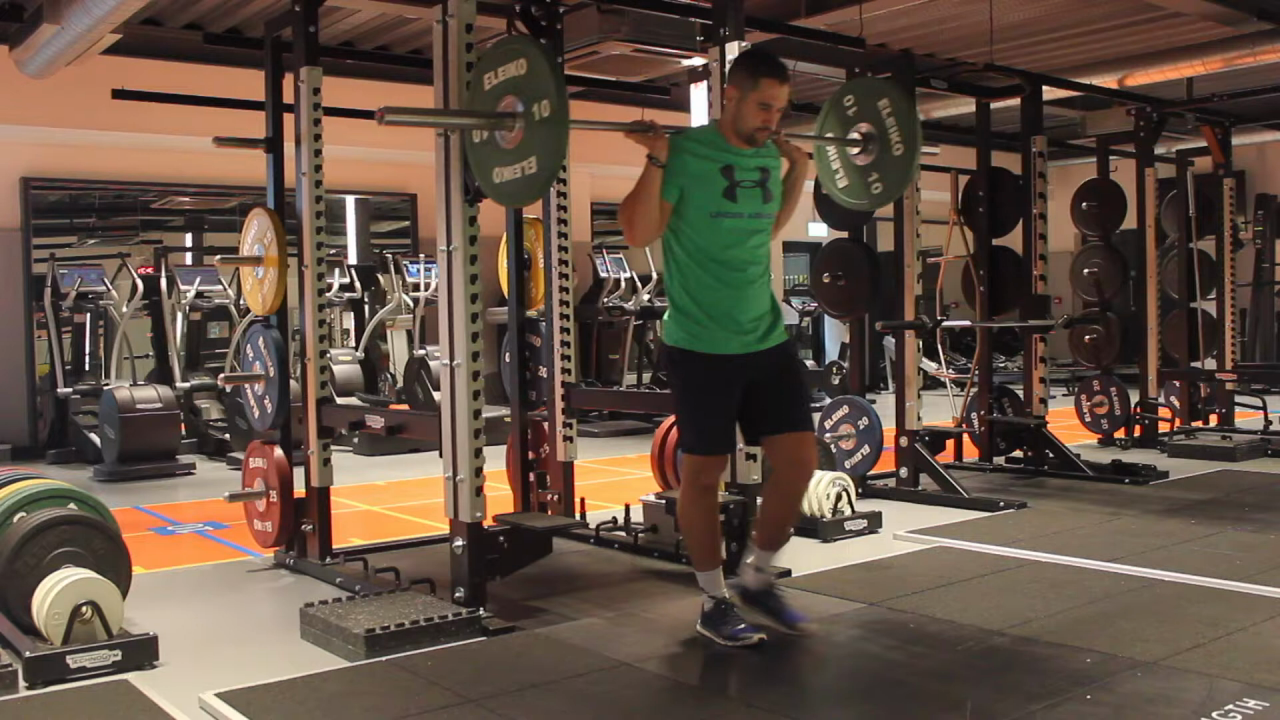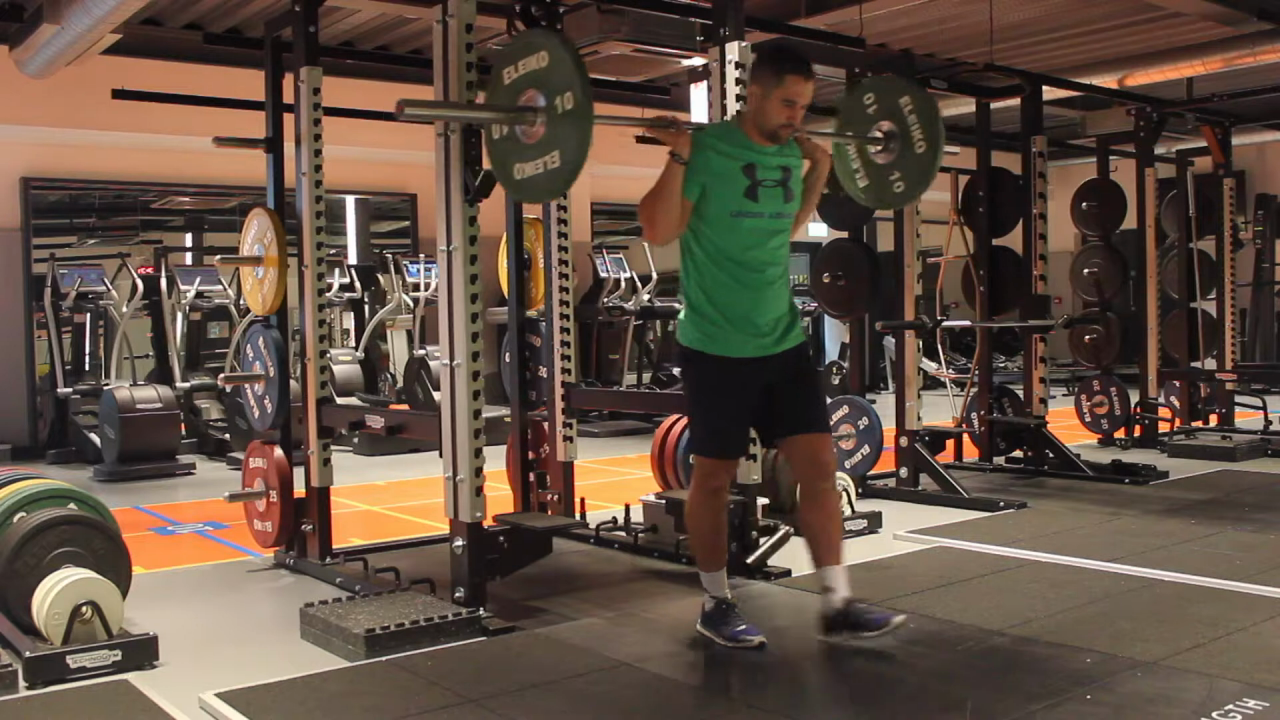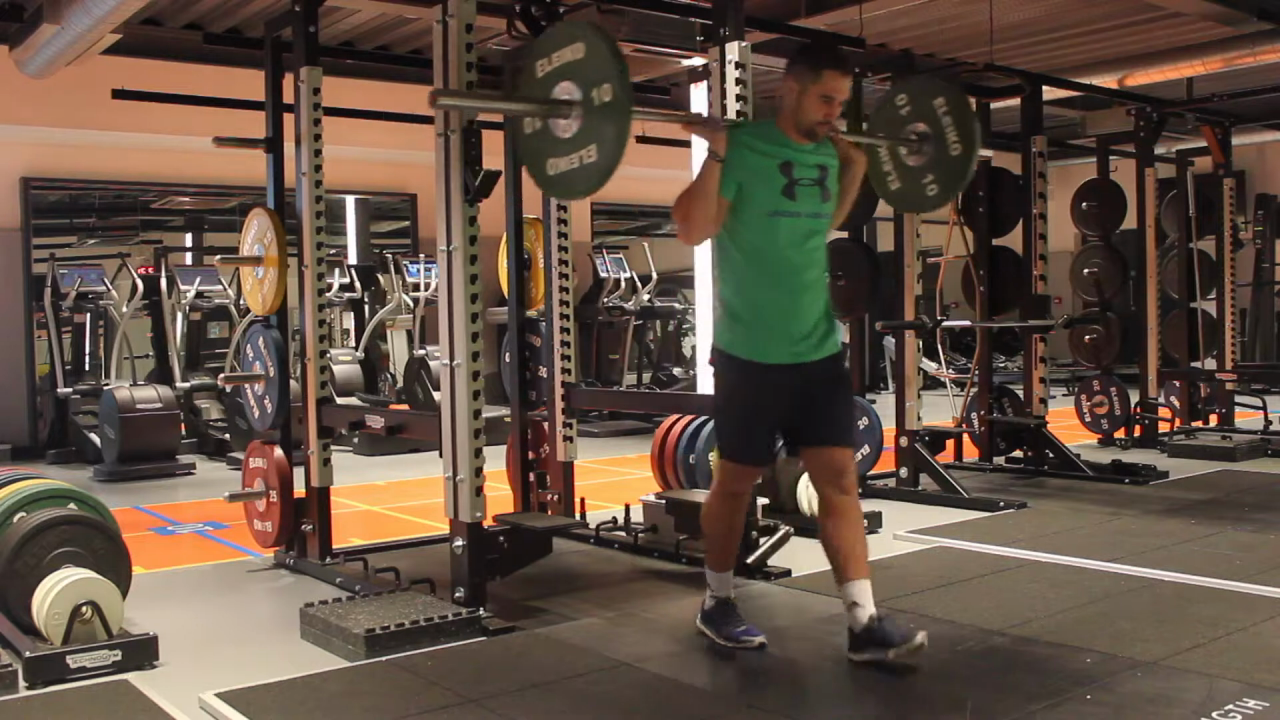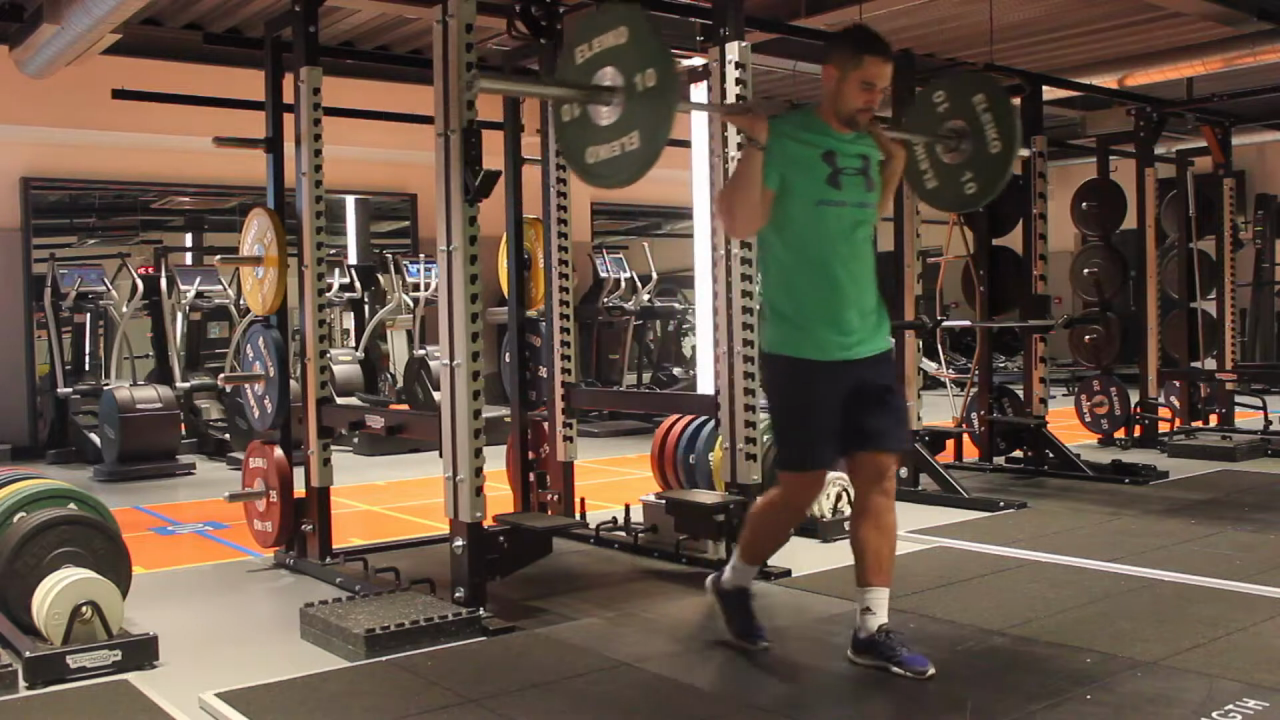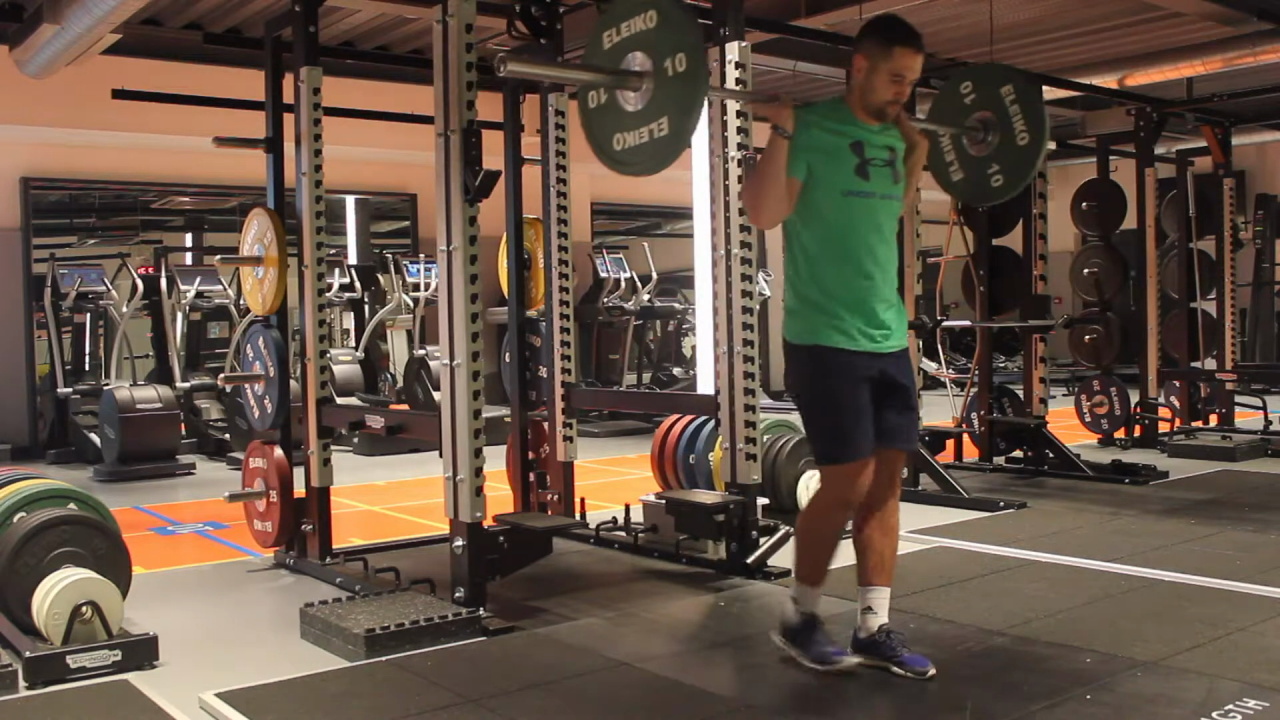
dt=0.2s
person 1, frame 1
left shoulder: (768, 157)
right shoulder: (688, 151)
right elbow: (638, 232)
left wrist: (799, 169)
right wrist: (657, 160)
left hip: (766, 339)
right hip: (700, 346)
left knee: (798, 460)
right knee: (705, 473)
left ankle: (755, 578)
right ankle: (714, 601)
person 1, frame 2
left shoulder: (790, 155)
right shoulder: (709, 149)
right elbow: (658, 230)
left wrist: (820, 167)
right wrist: (679, 157)
left hip: (784, 342)
right hip: (717, 348)
left knee: (818, 464)
right knee: (715, 477)
left ankle: (838, 604)
right ankle: (717, 602)
person 1, frame 3
left shoulder: (826, 154)
right shoulder: (744, 147)
right elbow: (694, 229)
left wrist: (853, 168)
right wrist: (715, 153)
left hip: (818, 348)
right hip: (751, 353)
left knee: (840, 477)
right knee: (737, 481)
left ankle: (865, 623)
right ankle: (717, 603)
person 1, frame 4
left shoulder: (866, 146)
right shoulder: (786, 138)
right elbow: (738, 224)
left wrist: (894, 162)
right wrist: (755, 141)
left hip: (869, 344)
right hip: (800, 350)
left knee: (879, 481)
right knee: (800, 488)
left ankle: (873, 629)
right ankle: (732, 582)
person 1, frame 5
left shoulder: (891, 136)
right shoulder: (812, 129)
right elbow: (763, 212)
left wrist: (917, 152)
right wrist: (780, 131)
left hip: (888, 338)
right hip: (825, 340)
left knee: (885, 484)
right knee: (849, 482)
left ankle: (874, 628)
right ankle: (800, 618)
